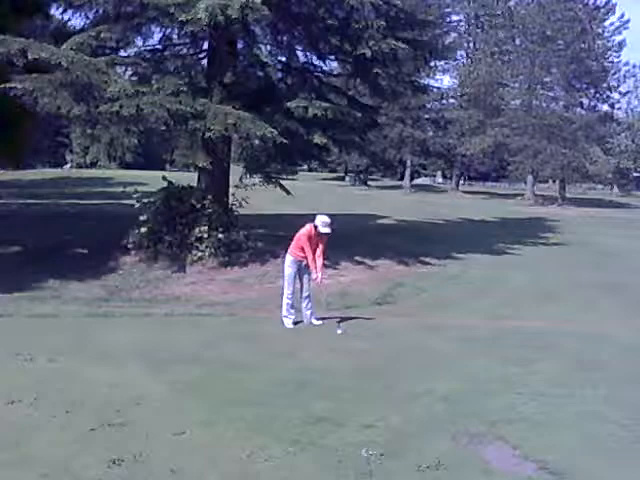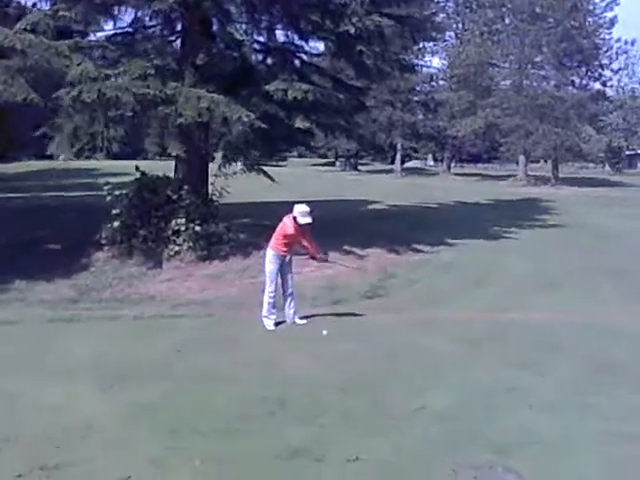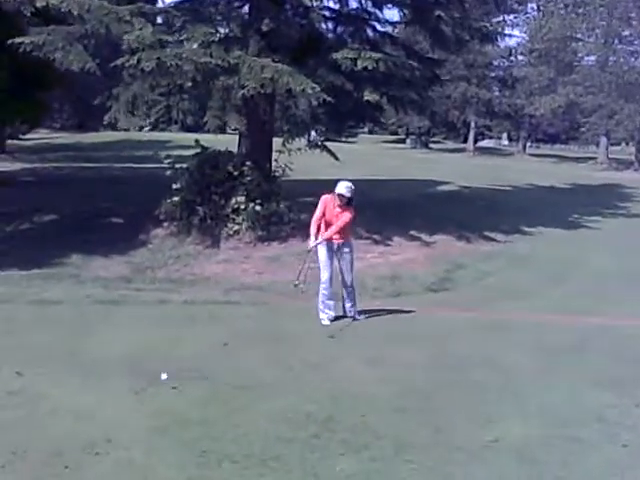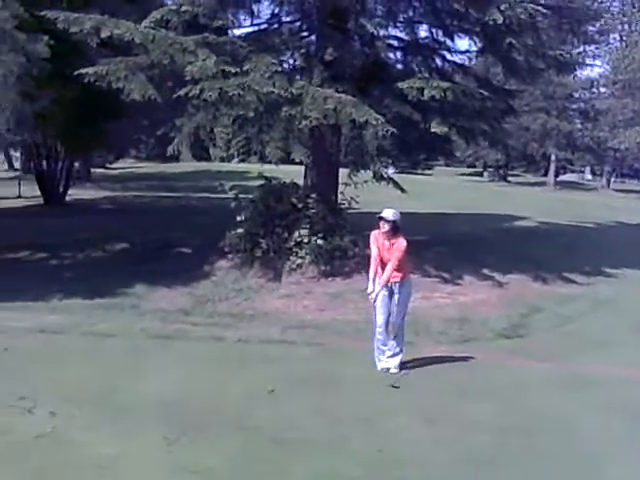
dt=0.7s
person 1, frame 1
left shoulder: (323, 236)
right shoulder: (305, 232)
left elbow: (319, 254)
right elbow: (309, 253)
left wrist: (319, 272)
right wrist: (313, 272)
left hip: (305, 262)
right hip: (293, 259)
left knee: (306, 290)
right knee: (289, 290)
left ankle: (309, 317)
right ankle: (287, 318)
person 1, frame 2
left shoulder: (302, 224)
right shoulder: (289, 229)
left elbow: (308, 240)
right elbow: (304, 244)
left wrist: (319, 254)
right wrist: (319, 255)
left hip: (287, 255)
right hip: (274, 254)
left knee: (289, 287)
right knee: (271, 288)
left ankle: (291, 316)
right ankle: (268, 318)
person 1, frame 3
left shoulder: (349, 212)
right shoulder: (325, 199)
left elbow: (335, 229)
right elbow: (317, 218)
left wrist: (318, 242)
right wrist: (312, 237)
left hip: (344, 243)
right hip: (325, 242)
left knee: (347, 278)
right knee: (326, 278)
left ankle: (350, 310)
right ankle: (325, 313)
person 1, frame 4
left shoulder: (401, 243)
right shoulder: (375, 235)
left elbow: (391, 267)
right elbow: (375, 259)
left wrist: (378, 290)
right wrist: (371, 283)
left hip: (401, 283)
right hip: (382, 281)
left knee: (397, 322)
right knee: (381, 321)
